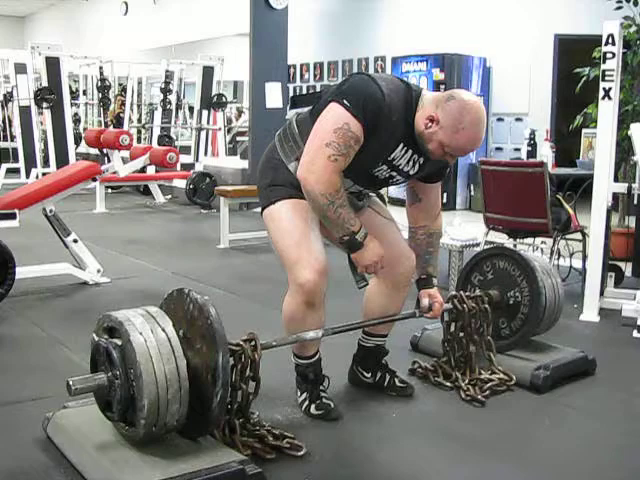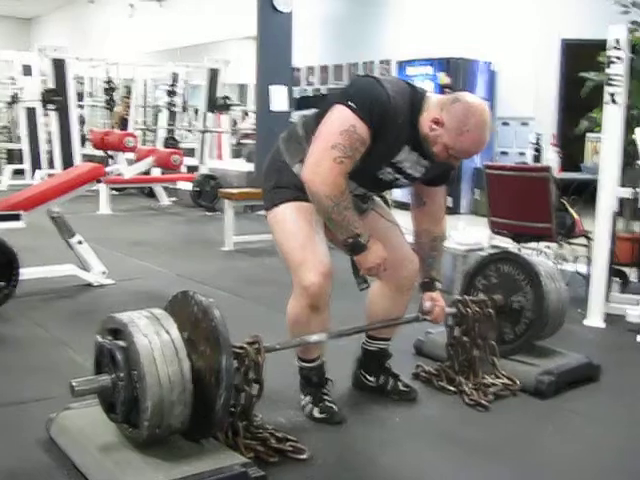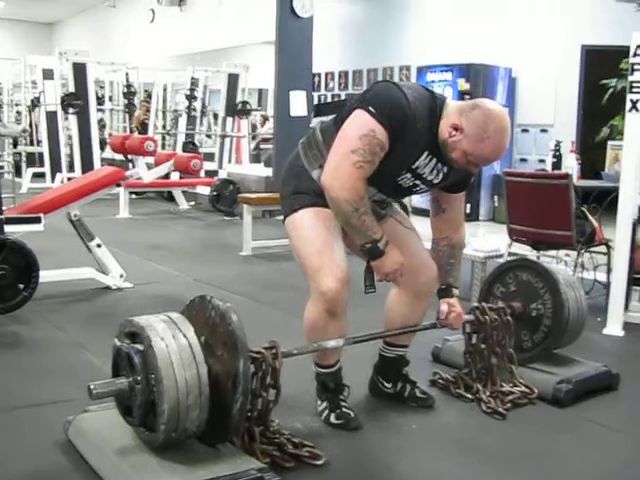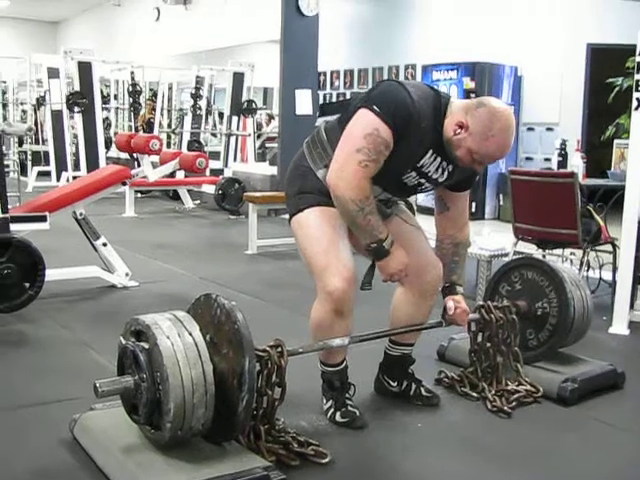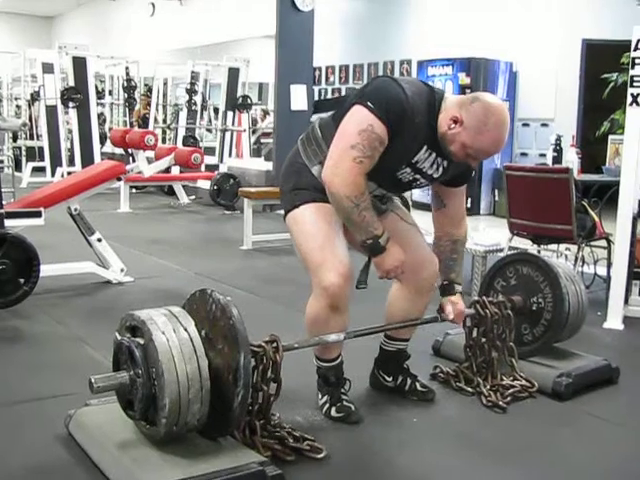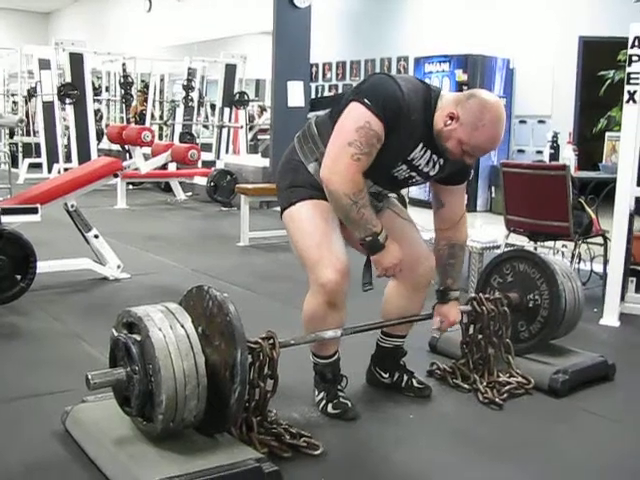
dt=0.1s
person 1, frame 1
left shoulder: (434, 153)
right shoulder: (371, 97)
left elbow: (426, 218)
right elbow: (314, 174)
left wrist: (426, 280)
right wrist: (357, 241)
left hip: (346, 187)
right hip: (292, 177)
left knee: (401, 265)
right knee: (309, 277)
left ankle: (368, 365)
right ankle: (309, 380)
person 1, frame 2
left shoulder: (439, 156)
right shoulder: (376, 100)
left elbow: (430, 222)
right elbow: (319, 176)
left wrist: (430, 284)
right wrist: (361, 243)
left hip: (350, 190)
right hip: (297, 179)
left knee: (404, 269)
right knee: (314, 279)
left ankle: (372, 368)
right ankle: (312, 383)
person 1, frame 3
left shoulder: (458, 163)
right shoulder: (396, 105)
left elbow: (449, 229)
right elbow: (338, 181)
left wrist: (448, 291)
right wrist: (378, 248)
left hip: (369, 196)
right hip: (314, 185)
left knee: (422, 275)
right knee: (331, 285)
left ankle: (388, 375)
right ankle: (329, 389)
person 1, frame 4
left shoulder: (464, 162)
right shoulder: (400, 104)
left elbow: (453, 228)
right elbow: (343, 180)
left wrist: (452, 288)
right wrist: (383, 248)
left hip: (374, 196)
right hip: (320, 184)
left knee: (427, 274)
right knee: (338, 285)
left ankle: (394, 373)
right ankle: (335, 387)
person 1, frame 5
left shoulder: (459, 158)
right shoulder: (394, 100)
left elbow: (451, 223)
right elbow: (338, 177)
left wrist: (451, 288)
right wrist: (380, 245)
left hip: (370, 193)
right hip: (315, 180)
left knee: (424, 270)
right knee: (334, 281)
left ankle: (389, 369)
right ankle: (330, 383)
person 1, frame 6
left shoulder: (457, 158)
right shoulder: (390, 98)
left elbow: (451, 226)
right elbow: (336, 175)
left wrist: (448, 295)
right wrist: (378, 243)
left hip: (366, 191)
right hip: (311, 178)
left knee: (421, 267)
right knee: (331, 277)
left ankle: (386, 365)
right ankle: (327, 379)
